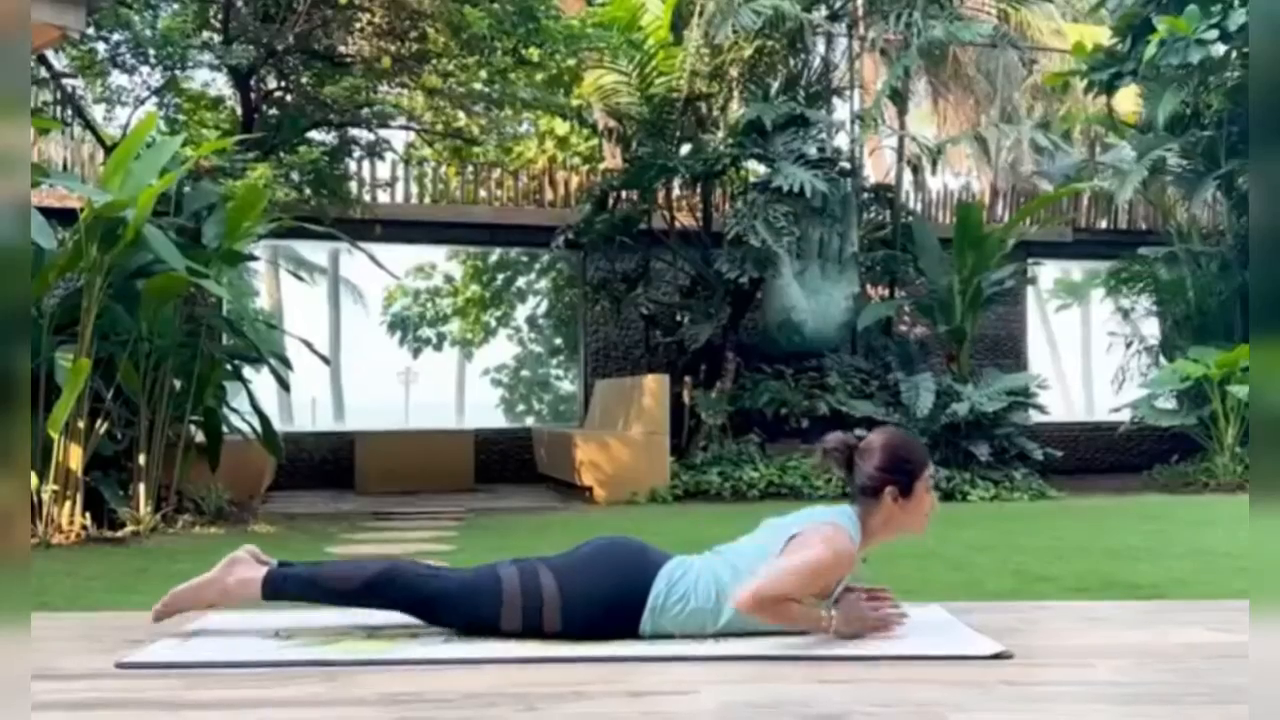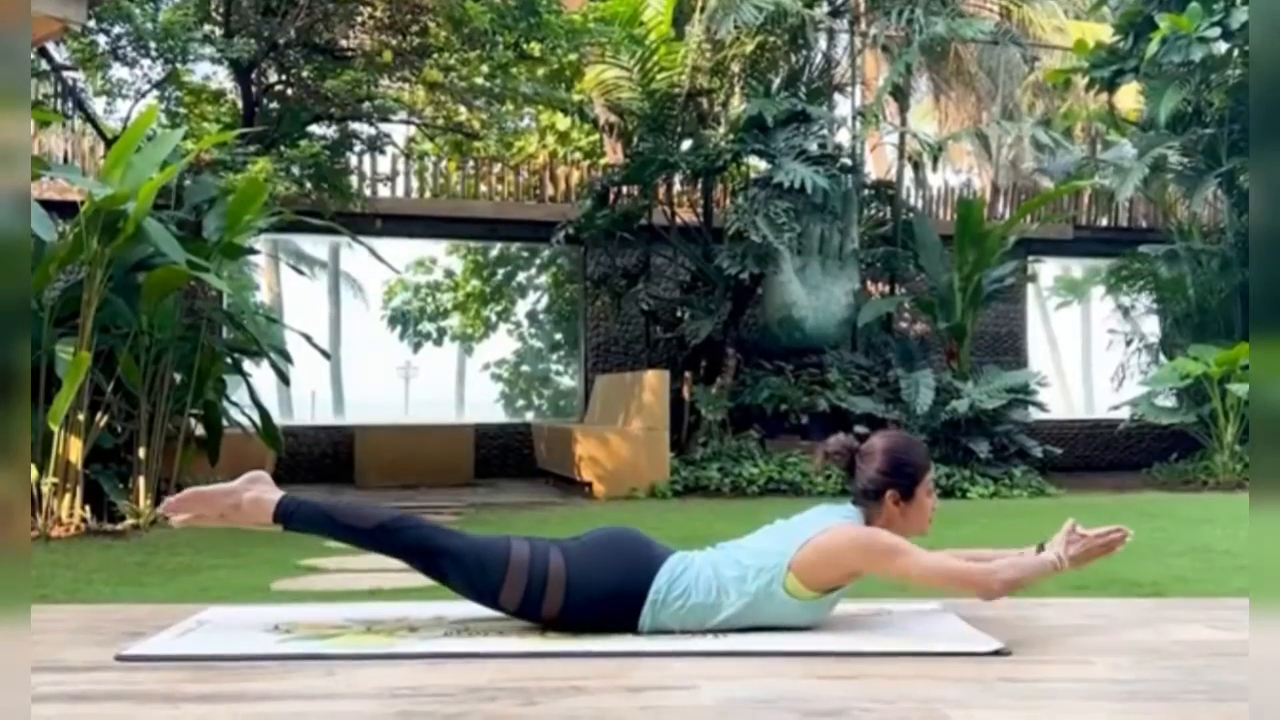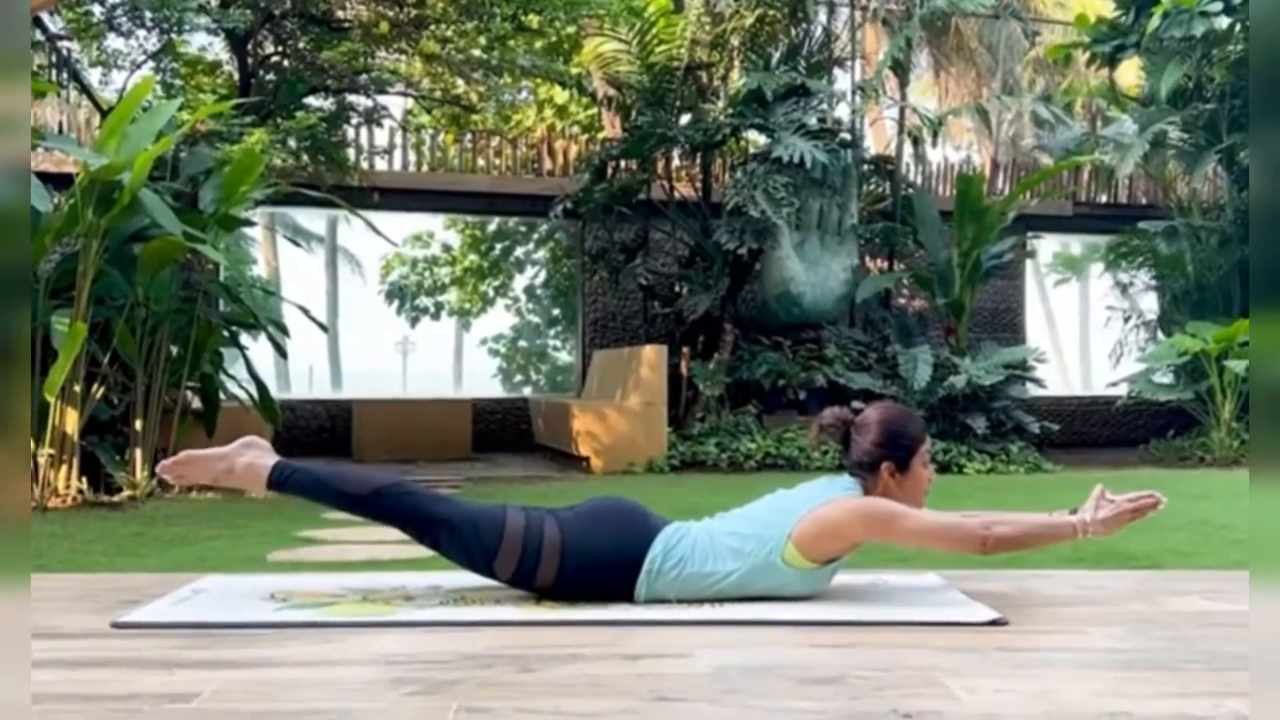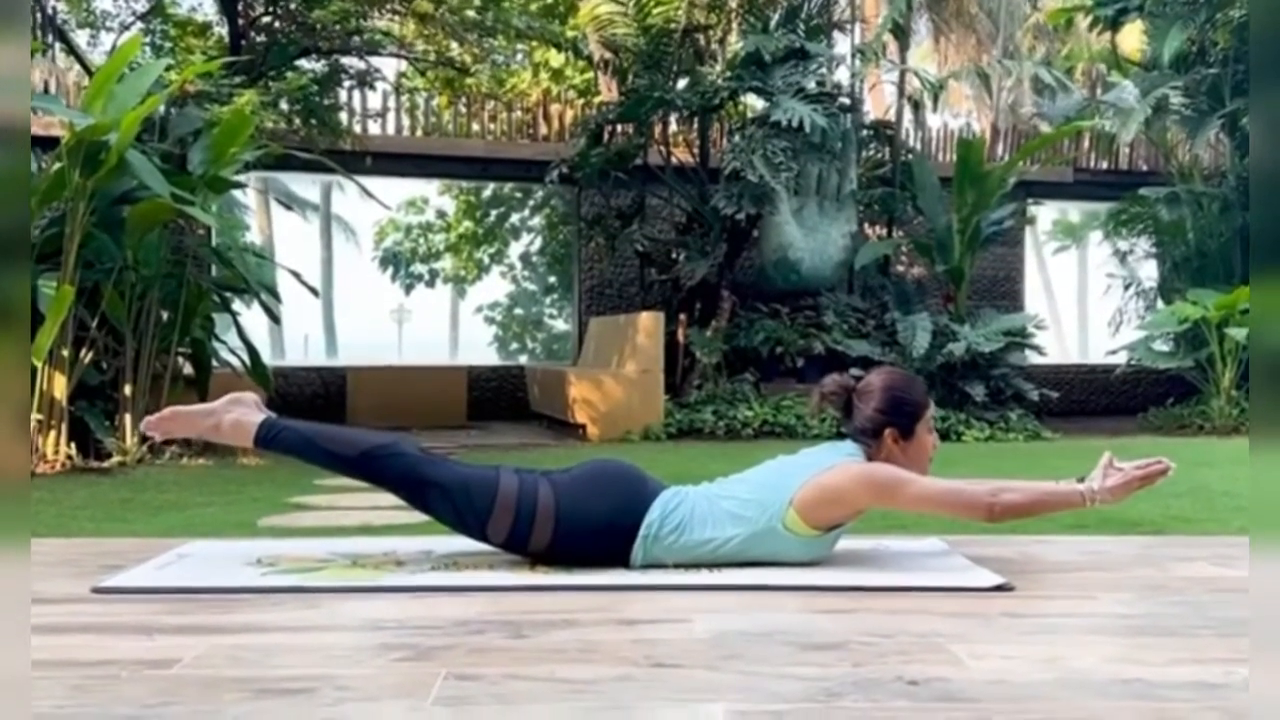
dt=1s
person 1, frame 1
left shoulder: (826, 520)
right shoulder: (840, 544)
right elbow: (746, 600)
left wrist: (833, 597)
right wrist: (833, 623)
left hip: (626, 574)
right hip: (616, 601)
left knee: (446, 590)
right knee: (431, 596)
left ankle: (265, 567)
right ankle: (253, 580)
person 1, frame 2
left shoulder: (841, 520)
right shoulder: (857, 542)
left elbow: (949, 563)
right elbow: (987, 583)
left wrist: (1037, 556)
right wrist: (1055, 559)
left hip: (627, 567)
right hip: (617, 592)
left knee: (442, 554)
right knee: (438, 551)
left ankle: (267, 501)
right ankle: (266, 506)
person 1, frame 3
left shoulder: (842, 491)
right shoulder: (857, 514)
left elbow: (967, 527)
right elbow: (981, 535)
left wrist: (1074, 517)
right wrist: (1087, 524)
left hip: (621, 536)
right hip: (613, 558)
left knee: (441, 518)
right knee: (434, 520)
left ankle: (267, 465)
right ankle: (262, 471)
person 1, frame 4
left shoulder: (842, 458)
right shoulder: (861, 480)
left elbow: (974, 494)
right elbow: (989, 503)
left wrist: (1078, 486)
right wrist: (1094, 491)
left hip: (617, 501)
right hip: (611, 524)
left knee: (434, 479)
right knee: (429, 484)
left ankle: (256, 418)
right ankle: (249, 427)
